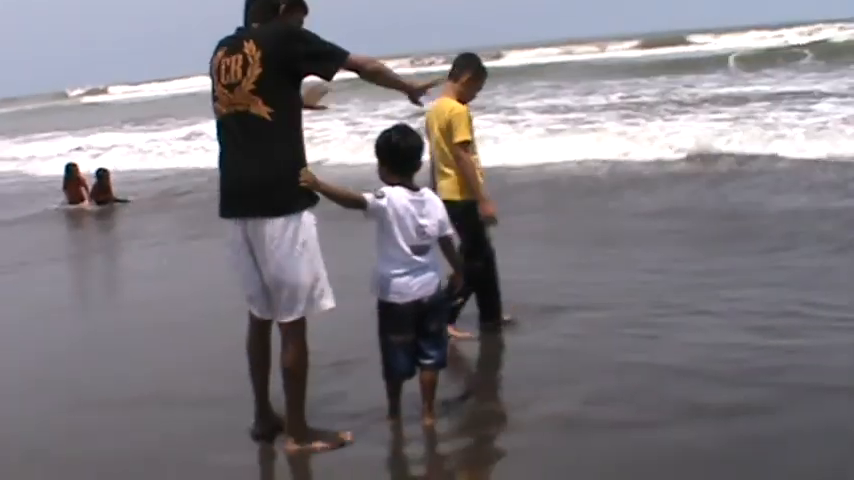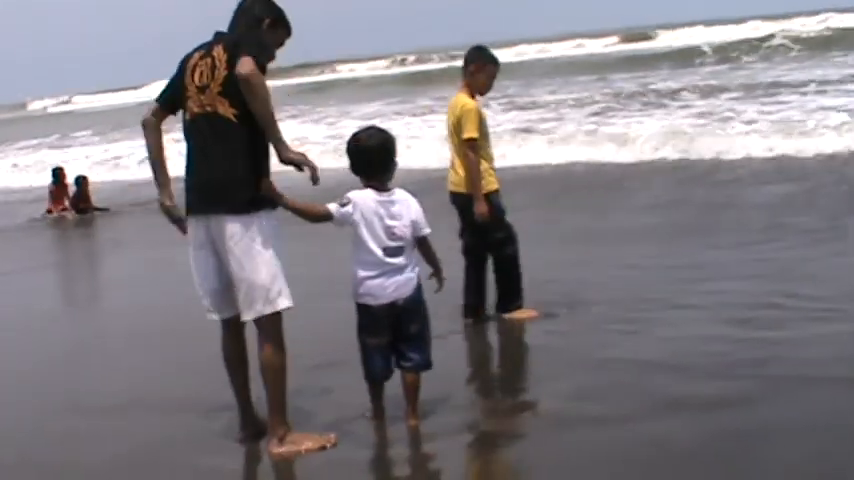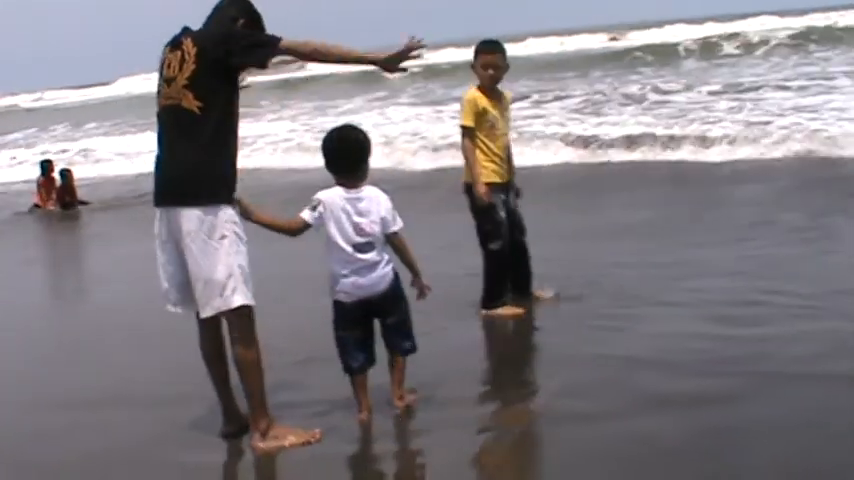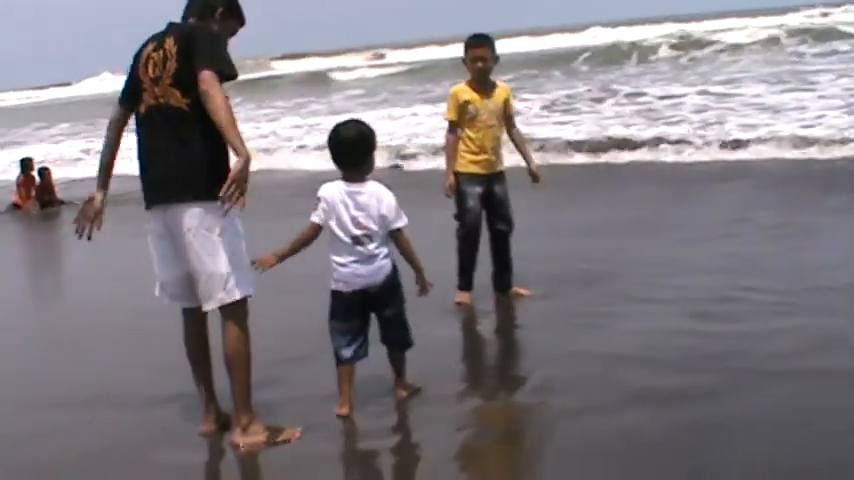
dt=0.4s
person 1, frame 1
left shoulder: (223, 50)
right shoulder: (284, 37)
right elbow: (361, 65)
right wrist: (412, 90)
left hip: (235, 200)
right hip: (280, 201)
left knee: (261, 314)
right knee: (292, 317)
left ankle: (262, 417)
right ankle: (296, 429)
person 1, frame 2
left shoulder: (193, 58)
right shoulder: (248, 43)
left elbow: (150, 121)
right elbow: (248, 75)
left wrist: (165, 192)
right wrist: (281, 146)
left hip: (201, 202)
right hip: (242, 203)
left knee: (227, 315)
right knee: (266, 316)
left ankle: (247, 419)
right ankle: (280, 433)
person 1, frame 3
left shoulder: (177, 45)
right shoulder: (226, 37)
right elbow: (295, 47)
right wrist: (377, 59)
left hip: (170, 196)
right hip: (206, 196)
left knee: (209, 314)
right knee: (238, 311)
left ankle: (232, 414)
right ankle: (265, 427)
person 1, frame 4
left shoulder: (150, 47)
left elbow: (119, 119)
right elbow: (208, 84)
left wrist: (100, 188)
right wrist: (241, 150)
left hip: (158, 194)
right hip: (198, 191)
left knee: (188, 308)
right knee: (230, 304)
left ankle: (212, 411)
right ankle: (244, 424)
person 2, frame 1
left shoulder: (388, 199)
right shoulder: (432, 199)
left elbow: (355, 201)
right elbow: (447, 243)
left wrist: (318, 185)
right wrist: (458, 270)
left hip: (395, 294)
right hip: (429, 290)
left knee: (396, 359)
right knee: (429, 356)
left ankle: (394, 412)
right ankle: (428, 412)
person 2, frame 2
left shoulder: (357, 202)
right shoulder: (408, 201)
left elbow: (317, 214)
right elbow: (424, 243)
left wrist: (280, 199)
right wrist: (437, 269)
left hip: (372, 295)
right hip: (407, 290)
left knee: (376, 360)
right knee: (412, 356)
left ankle: (378, 413)
right ankle: (412, 413)
person 2, frame 3
left shoulder: (325, 200)
right shoulder: (379, 197)
left elbow: (295, 227)
right elbow: (397, 241)
left wrist: (250, 214)
right wrist: (417, 275)
left hip: (348, 290)
right hip: (384, 283)
left knee: (355, 352)
right knee: (397, 338)
left ankle: (363, 407)
right ankle: (399, 393)
person 2, frame 4
left shoulder: (328, 193)
right shoulder: (382, 194)
left elbow: (309, 234)
right elbow: (399, 238)
left wrist: (276, 257)
right wrist: (419, 272)
left hip: (346, 281)
right hip: (382, 276)
left knee: (346, 344)
right knee: (393, 333)
left ankle: (345, 401)
right ankle: (401, 384)
person 3, frame 1
left shoulder: (433, 110)
right shoulder: (458, 111)
right elbow: (464, 157)
left wrist: (436, 193)
right wrist: (484, 201)
left hip: (448, 194)
right hip: (466, 196)
left knee: (480, 255)
right knee: (477, 258)
left ankle: (490, 315)
person 3, frame 2
left shoulder: (457, 103)
right shoulder: (470, 107)
right elbow: (470, 155)
right wrist: (479, 199)
left hip: (461, 189)
right hip: (477, 190)
left knee: (475, 250)
right knee: (505, 245)
left ankle: (473, 308)
right ankle: (510, 305)
person 3, frame 3
left shoulder: (503, 98)
right shoulder: (472, 99)
right elbow: (467, 141)
left wrist: (512, 176)
right wrist: (477, 181)
left hip: (503, 179)
right hip: (483, 181)
left knee: (517, 235)
right knee: (496, 242)
left ankle: (522, 290)
right ankle: (493, 302)
person 3, frame 4
left shoulder: (503, 91)
right shoulder: (458, 94)
left elbow: (512, 129)
right elbow: (452, 134)
left wrist: (529, 162)
right wrist: (449, 173)
left hip: (495, 171)
right hip: (467, 173)
left knee: (502, 229)
right knee: (469, 230)
left ankle: (504, 284)
right ankle: (464, 287)
